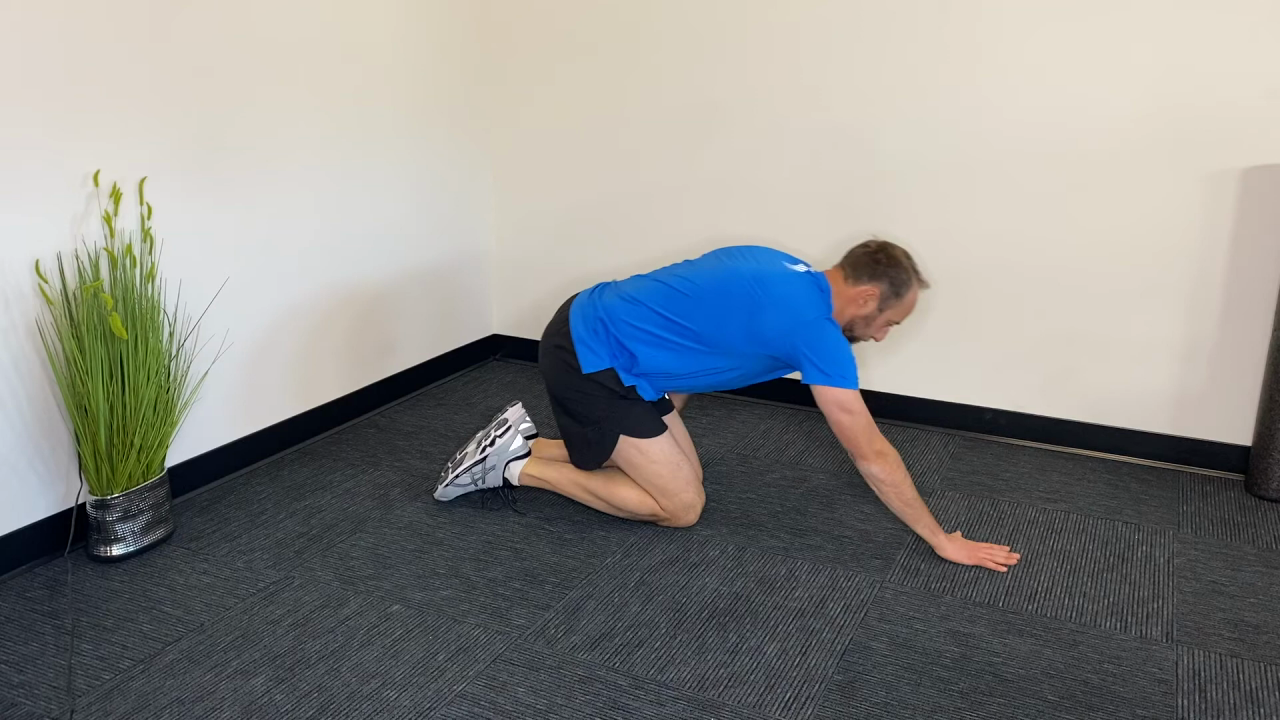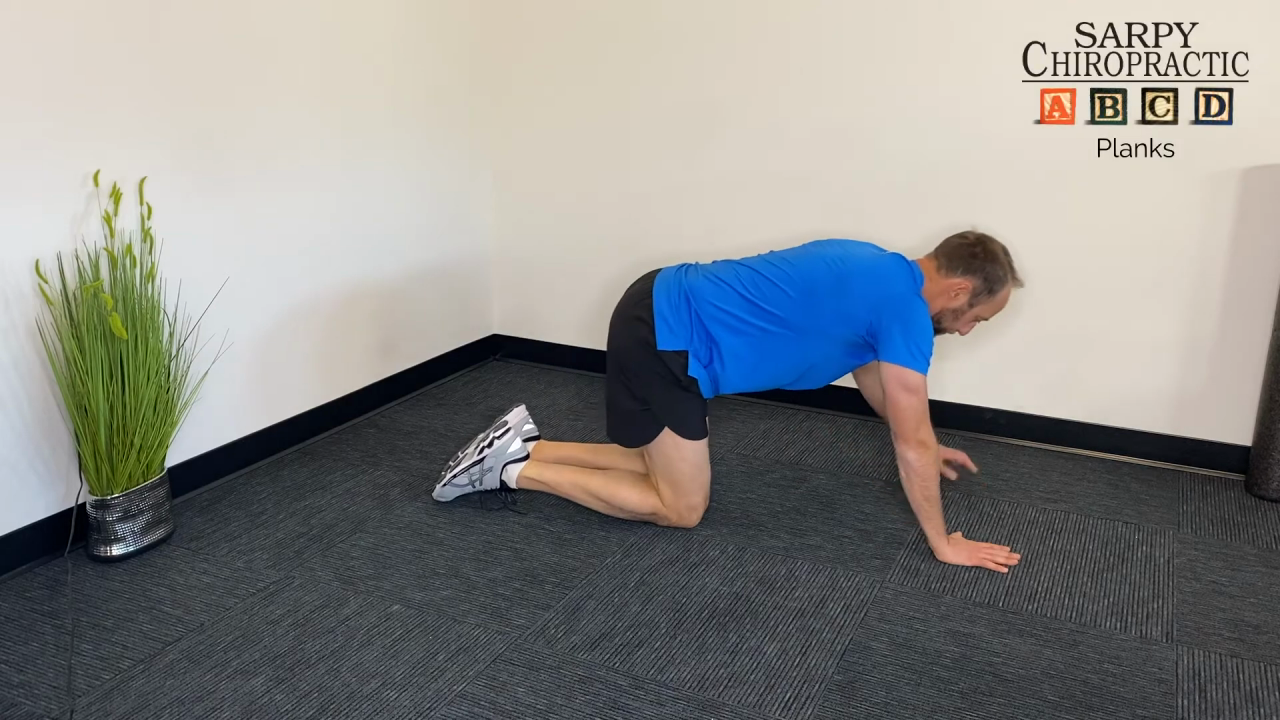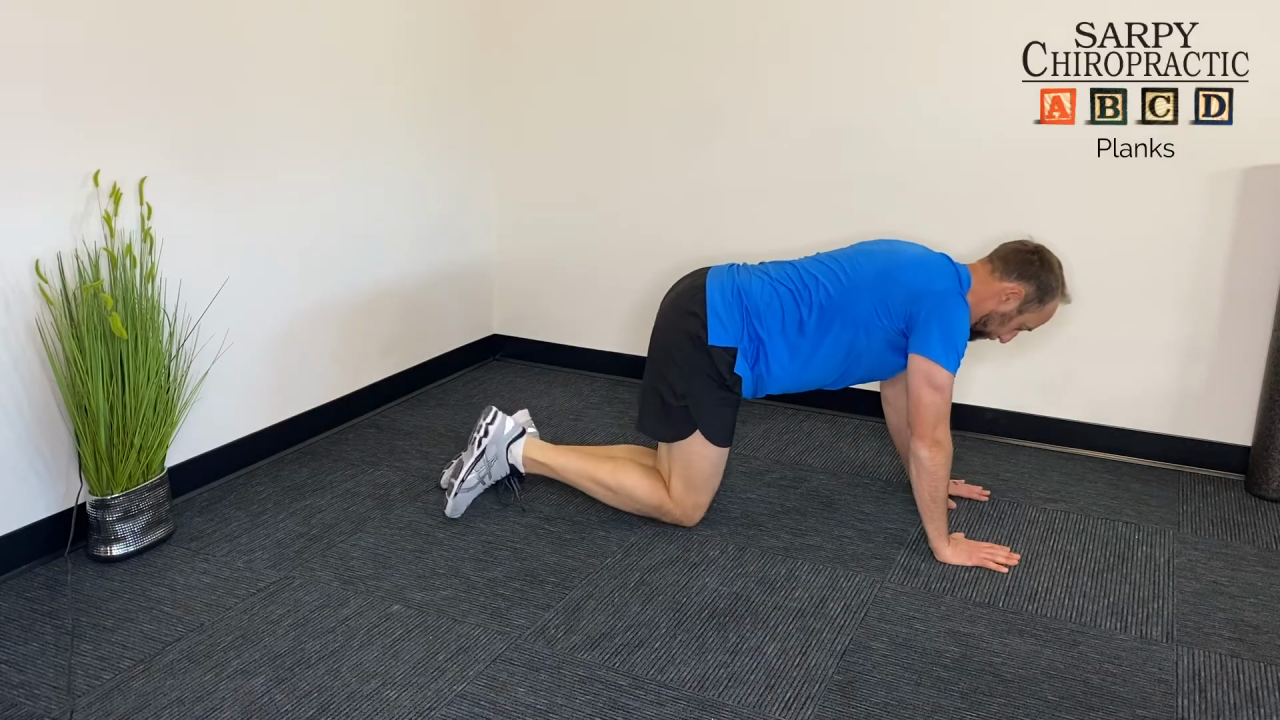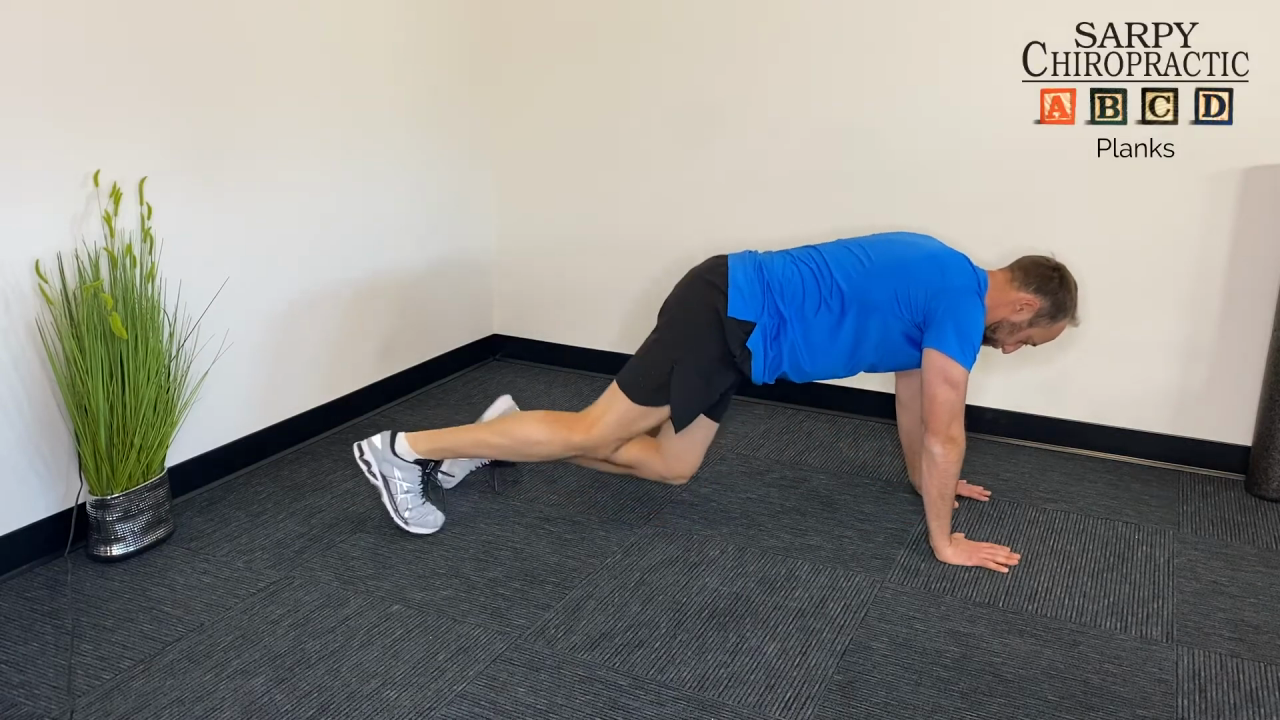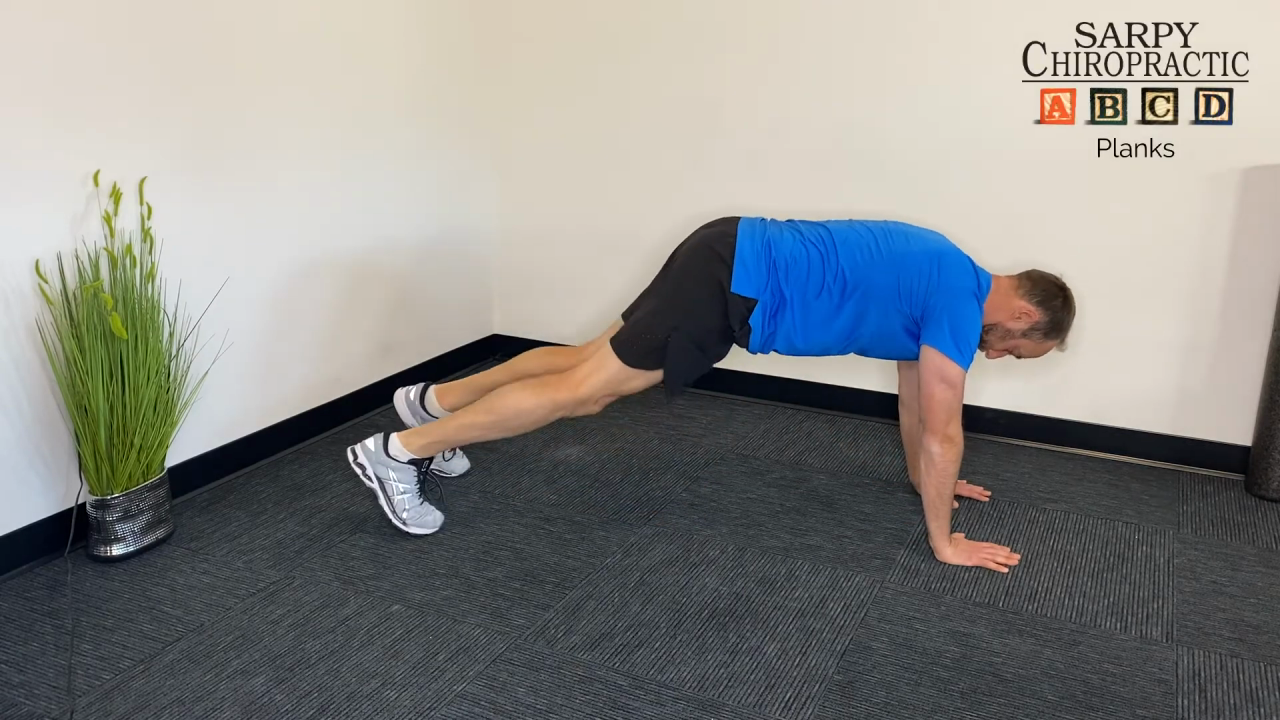
dt=0.7s
person 1, frame 1
left shoulder: (784, 273)
right shoulder: (809, 322)
right elbow: (871, 454)
left wrist: (662, 430)
right wrist: (941, 540)
left hip: (599, 336)
right hip: (589, 357)
left knee: (673, 473)
right knee: (681, 506)
left ankle: (525, 442)
right ankle: (516, 466)
person 1, frame 2
left shoulder: (879, 273)
right shoulder: (905, 305)
left elbow: (868, 366)
right elbow: (913, 443)
left wrist: (924, 449)
right wrist: (943, 543)
left hip: (661, 312)
right hip: (664, 339)
left knee: (671, 469)
right knee: (681, 508)
left ankle: (525, 446)
right ankle: (514, 468)
person 1, frame 3
left shoulder: (924, 281)
right shoulder: (945, 304)
left elbow: (897, 389)
right elbow: (930, 437)
left wrist: (925, 478)
right wrist: (943, 542)
left hip: (712, 317)
right hip: (710, 333)
left knee: (679, 472)
right knee: (682, 504)
left ankle: (526, 446)
right ankle: (517, 449)
person 1, frame 4
left shoulder: (938, 284)
right shoulder: (961, 300)
left elbow: (910, 396)
right elbow: (944, 433)
left wrist: (924, 479)
right wrist: (945, 540)
left hip: (730, 314)
right hip: (728, 317)
left knee: (673, 466)
right knee: (596, 433)
left ankle: (507, 433)
right ankle: (407, 450)
person 1, frame 5
left shoulder: (939, 287)
right shoulder: (959, 300)
left elbow: (913, 397)
right elbow: (942, 431)
left wrist: (925, 479)
right wrist: (943, 539)
left hip: (733, 263)
right hip: (733, 279)
left knee: (596, 365)
right knee: (585, 388)
left ankle: (431, 401)
right ankle: (400, 452)
